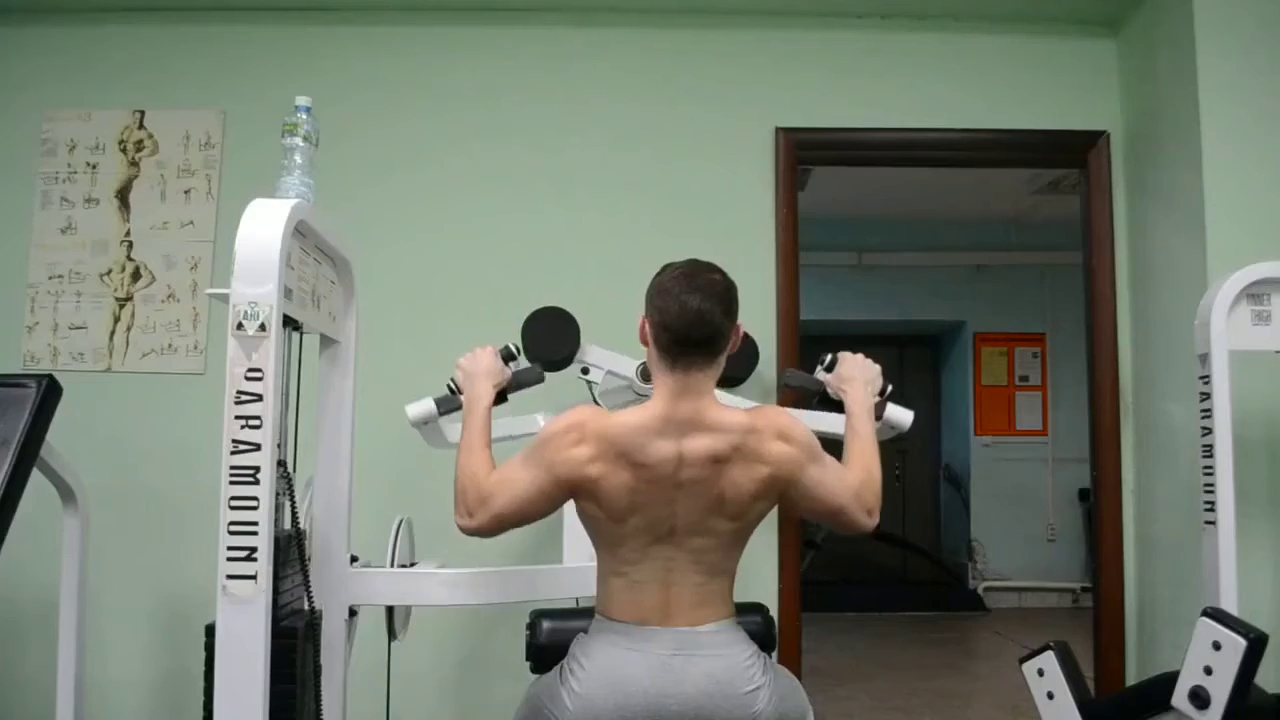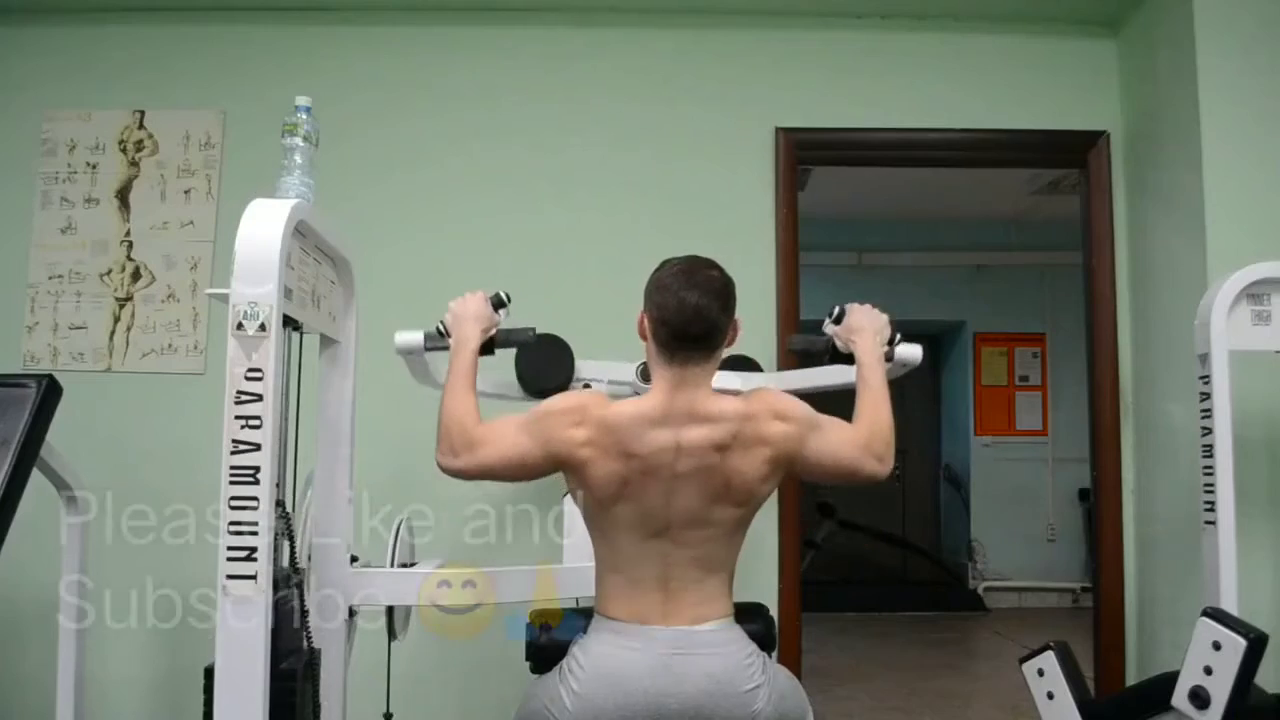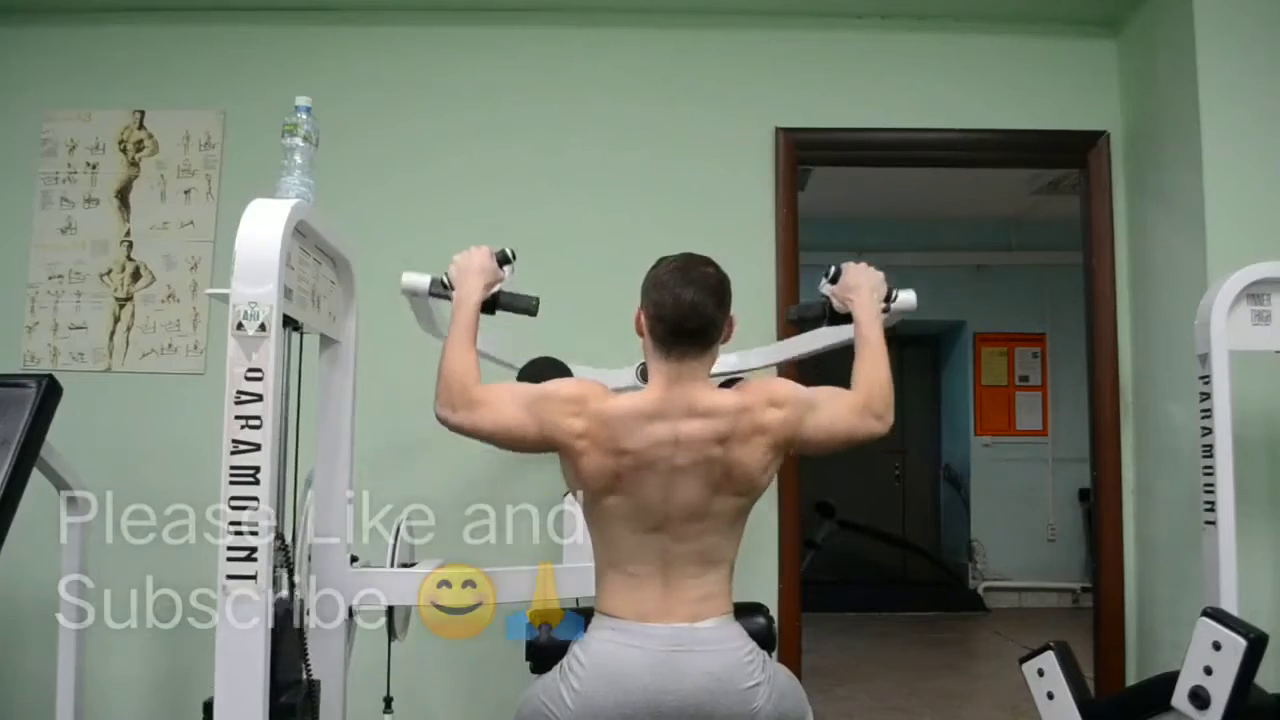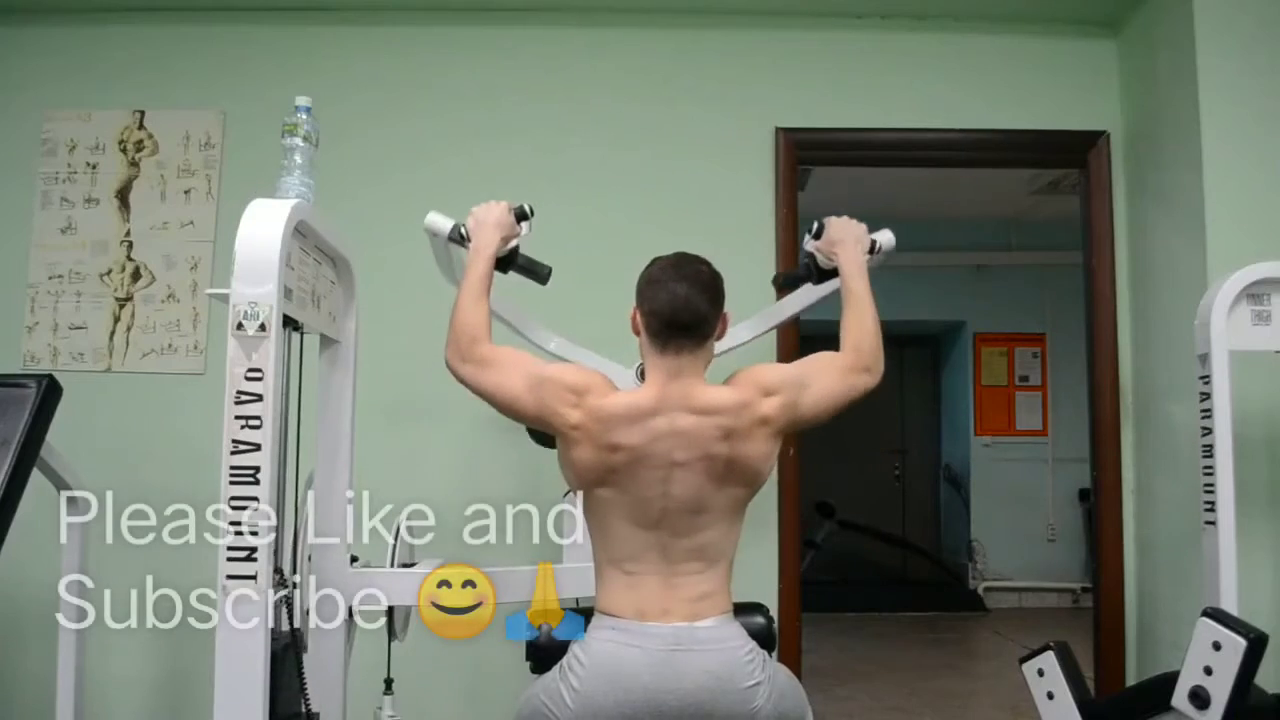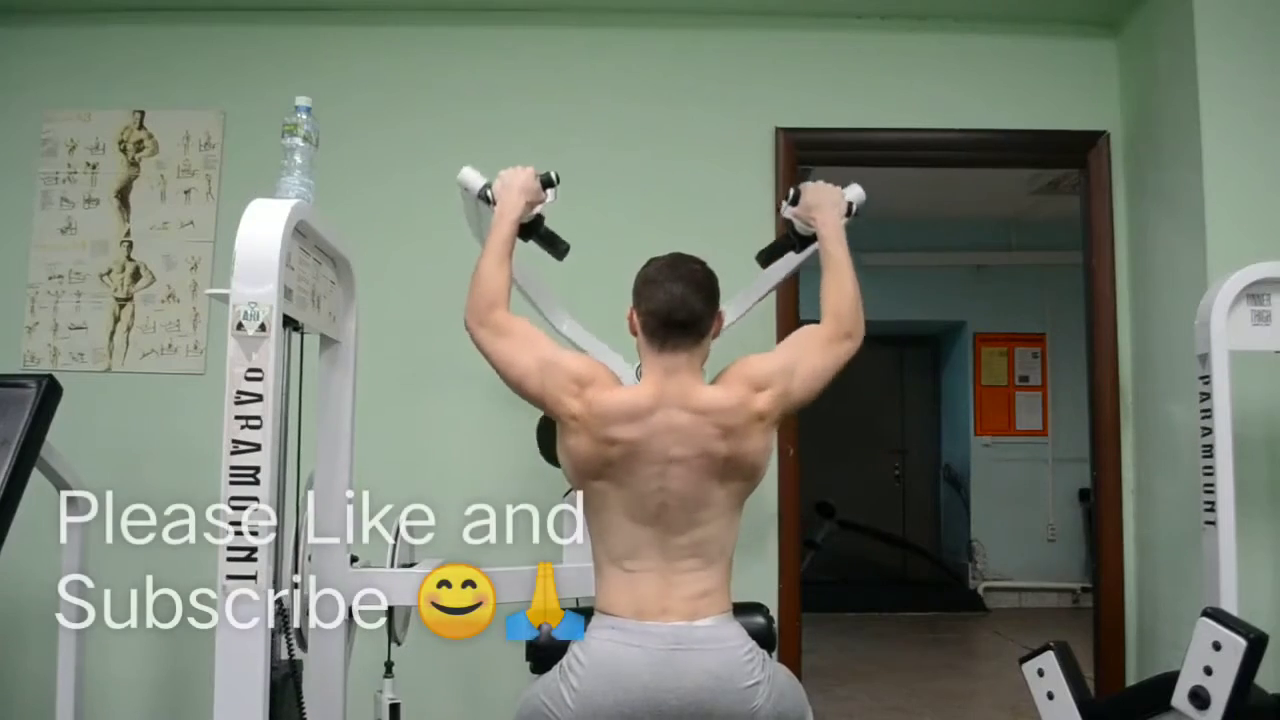
dt=0.2s
person 1, frame 1
left shoulder: (582, 440)
right shoulder: (773, 442)
left elbow: (474, 514)
right elbow: (863, 512)
left wrist: (479, 394)
right wrist: (859, 397)
left hip: (609, 677)
right hip: (726, 678)
person 1, frame 2
left shoulder: (580, 427)
right shoulder: (770, 428)
left elbow: (458, 453)
right elbow: (876, 456)
left wrist: (466, 339)
right wrist: (868, 350)
left hip: (609, 674)
right hip: (724, 674)
person 1, frame 3
left shoulder: (580, 418)
right shoulder: (766, 417)
left elbow: (457, 407)
right elbow: (875, 414)
left wrist: (469, 291)
right wrist: (865, 305)
left hip: (610, 670)
right hip: (724, 669)
person 1, frame 4
left shoulder: (581, 411)
right shoulder: (759, 410)
left elbow: (466, 357)
right elbow: (864, 367)
left wrist: (485, 244)
right wrist: (850, 260)
left hip: (609, 667)
right hip: (724, 666)
person 1, frame 5
left shoulder: (584, 406)
right shoulder: (751, 406)
left elbow: (484, 319)
right elbow: (845, 331)
left wrist: (508, 209)
right wrist: (829, 224)
left hip: (609, 667)
right hip: (723, 666)
